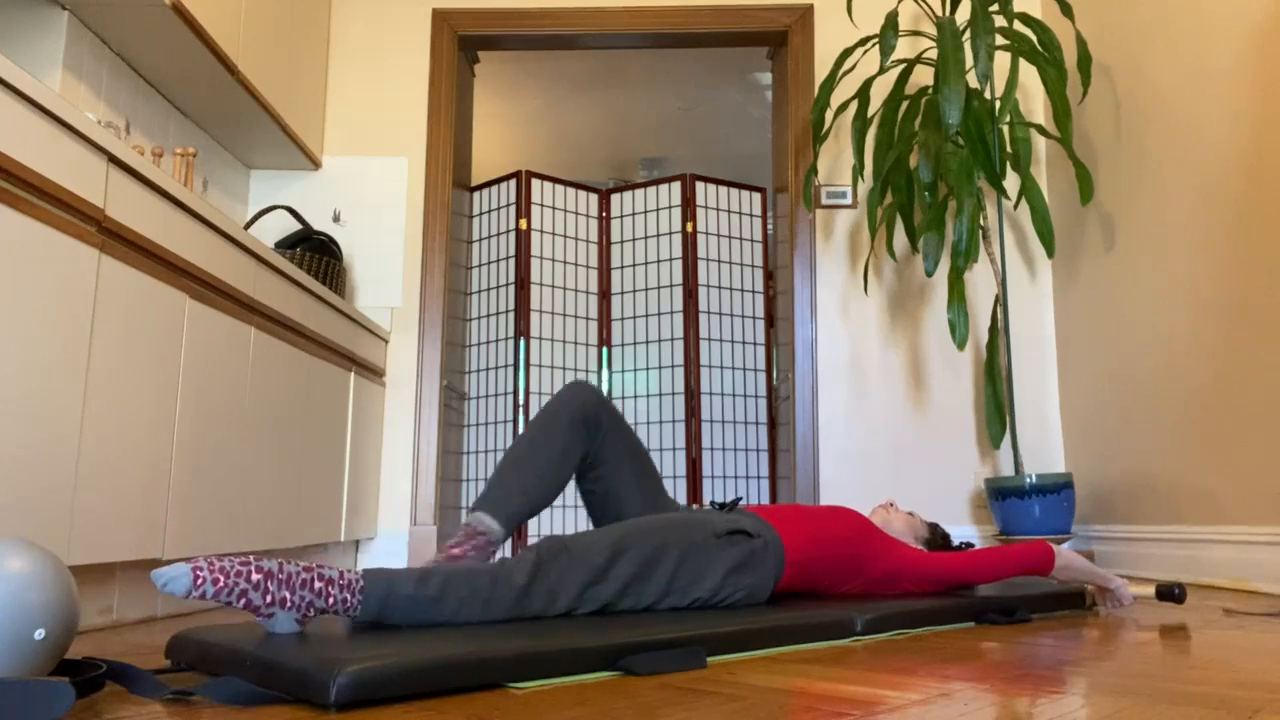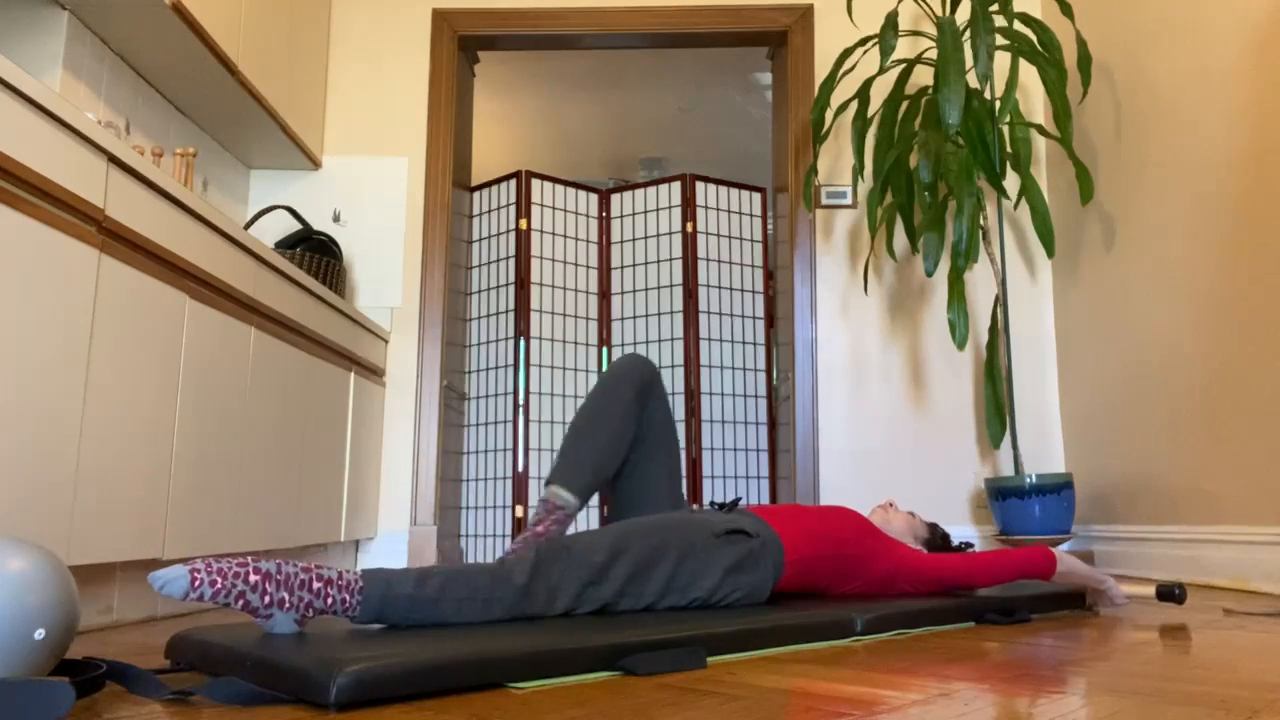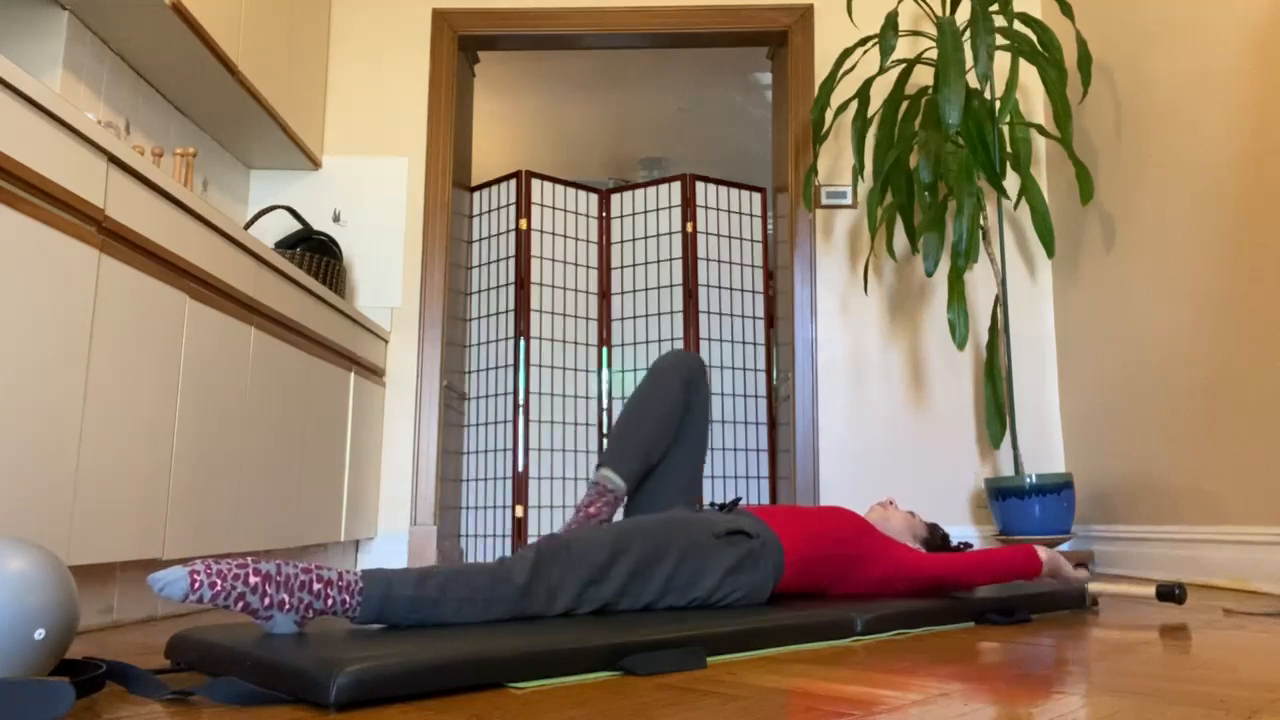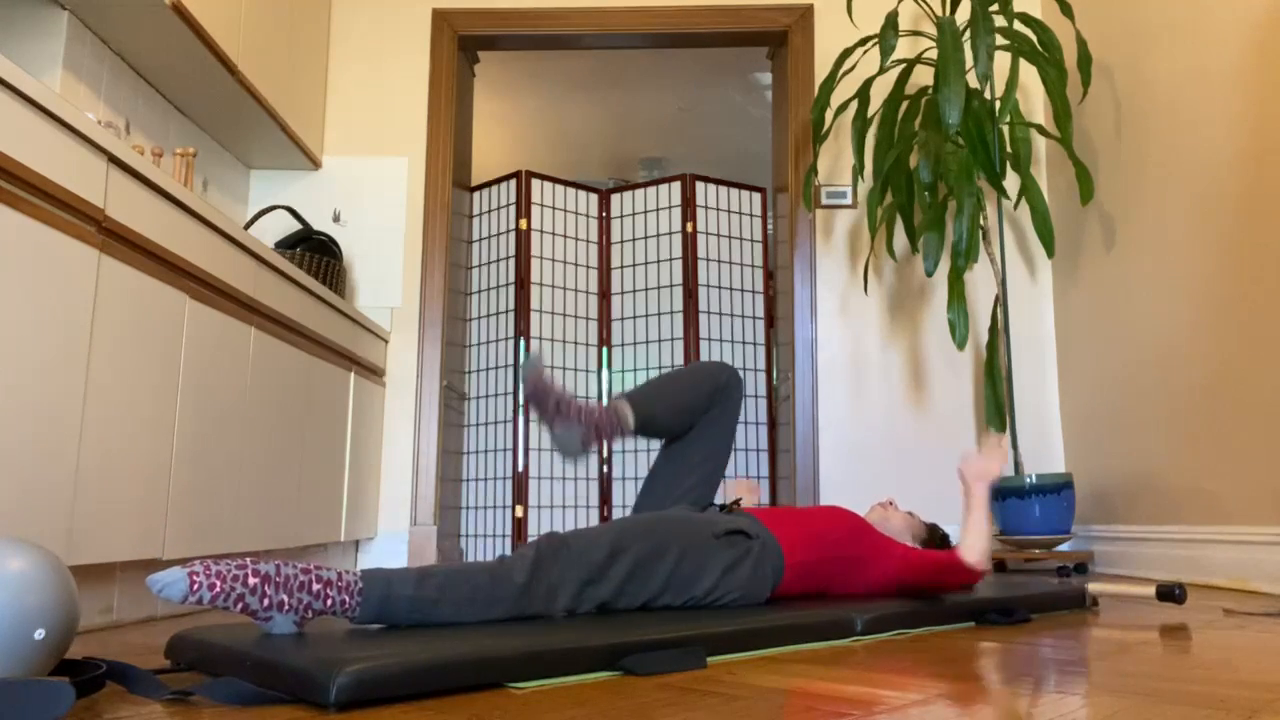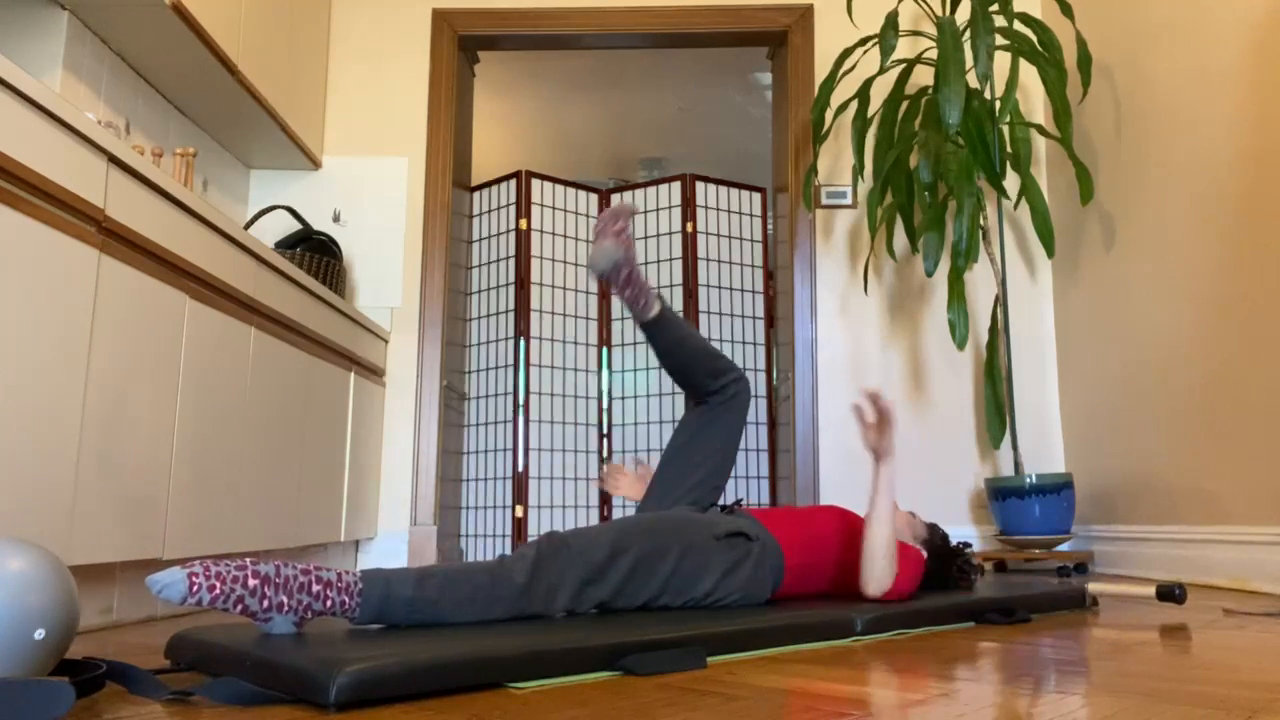
dt=0.2s
person 1, frame 1
left shoulder: (901, 563)
right shoulder: (851, 533)
left elbow: (1001, 557)
left wrist: (1082, 568)
left hip: (731, 558)
right hip: (693, 532)
left knee: (526, 586)
right knee: (578, 408)
left ankle: (311, 590)
right ankle: (470, 546)
person 1, frame 2
left shoulder: (904, 564)
right shoulder: (850, 533)
left elbow: (995, 564)
left wrist: (1074, 572)
left hip: (731, 559)
right hip: (693, 532)
left knee: (526, 588)
right knee: (632, 378)
left ankle: (303, 589)
right ankle: (553, 526)
person 1, frame 3
left shoulder: (897, 561)
right shoulder: (849, 531)
left elbow: (1002, 566)
left wrist: (1048, 562)
left hip: (734, 557)
right hip: (697, 530)
left knee: (531, 585)
right knee: (682, 372)
left ankle: (301, 587)
right ankle: (601, 504)
person 1, frame 4
left shoulder: (902, 557)
right shoulder: (848, 537)
left elbow: (971, 565)
left wrist: (979, 488)
left hip: (734, 562)
right hip: (697, 535)
left knee: (536, 586)
right knee: (713, 382)
left ankle: (318, 590)
right ankle: (594, 416)
person 1, frame 5
left shoulder: (898, 566)
right shoulder: (845, 529)
left elbow: (874, 581)
left wrist: (885, 463)
right wrist: (643, 491)
left hip: (735, 558)
right hip: (700, 535)
left knee: (538, 578)
right knee: (724, 389)
left ankle: (312, 593)
right ankle: (630, 279)
